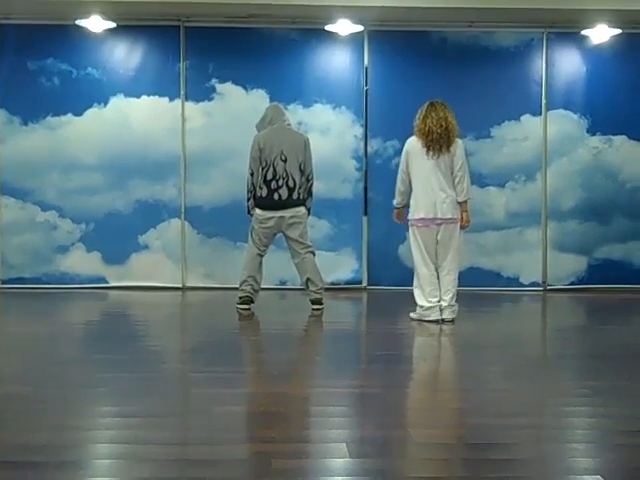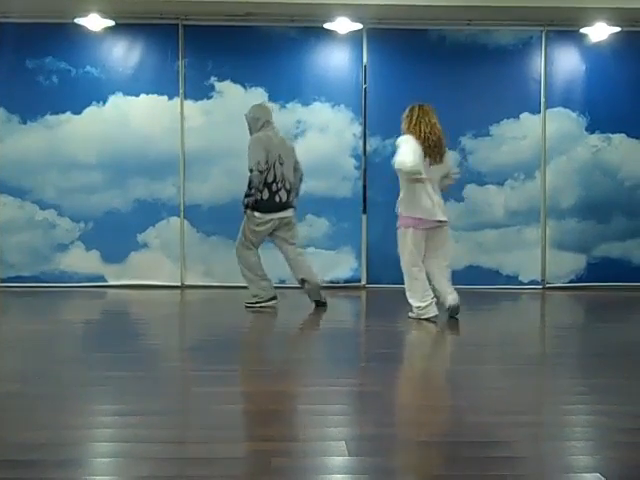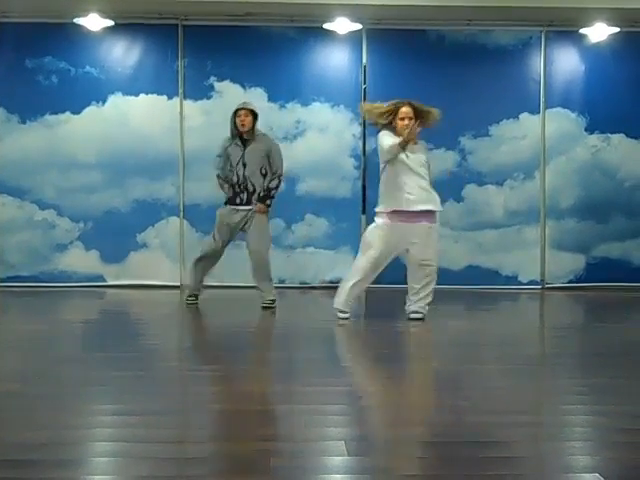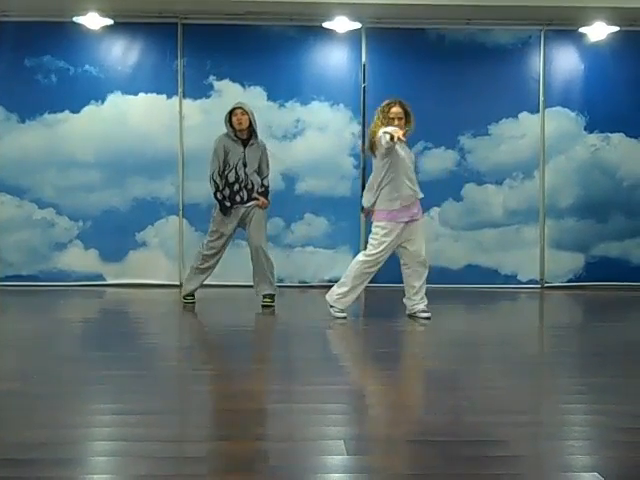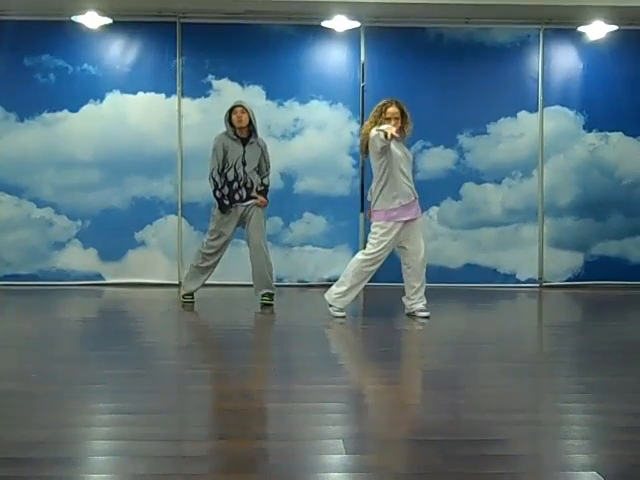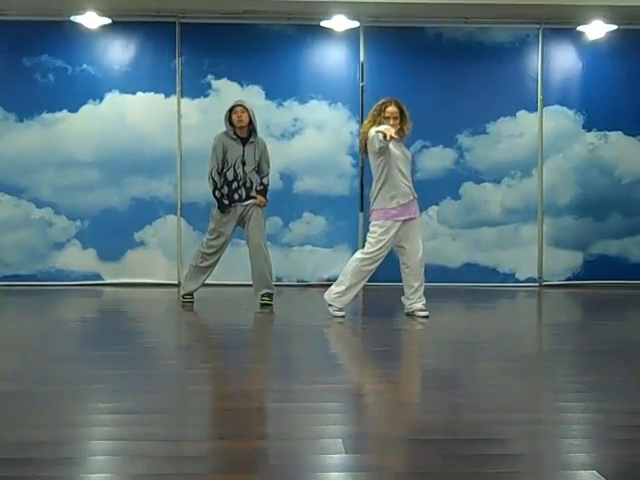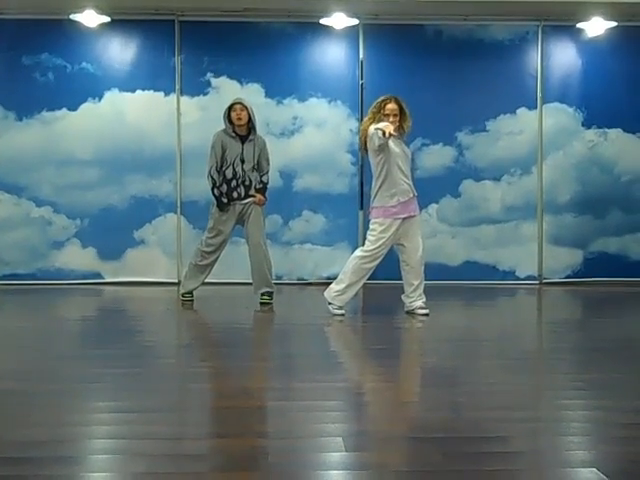
dt=0.3s
person 1, frame 1
left shoulder: (413, 144)
right shoulder: (454, 145)
left elbow: (404, 177)
right elbow: (461, 178)
left wrist: (400, 205)
right wrist: (464, 208)
left hip: (421, 212)
right hip: (449, 211)
left knee: (424, 262)
right knee: (449, 263)
left ankle: (429, 309)
right ankle: (446, 309)
person 1, frame 2
left shoulder: (407, 141)
right shoulder: (436, 147)
left elbow: (405, 163)
right elbow: (449, 176)
left hip: (414, 214)
right hip: (434, 212)
left knee: (412, 263)
right knee: (436, 262)
left ankle: (424, 308)
right ankle: (450, 300)
person 1, frame 3
left shoulder: (421, 146)
right shoulder: (386, 137)
right elbow: (388, 148)
right wrist: (401, 140)
left hip: (423, 212)
right hip: (393, 212)
left knee: (425, 262)
right knee: (370, 258)
left ankle: (417, 305)
right ankle: (343, 301)
person 1, frame 4
left shoulder: (400, 142)
right shoulder: (384, 140)
right elbow: (384, 135)
left wrist: (369, 202)
right wrist: (392, 132)
left hip: (412, 209)
right hip: (389, 213)
left knee: (417, 259)
right knee: (371, 258)
left ankle: (416, 304)
right ankle: (337, 299)
person 1, frame 5
left shoulder: (398, 142)
right shoulder: (378, 139)
right elbow: (378, 134)
left wrist: (373, 202)
right wrist: (385, 130)
left hip: (410, 208)
right hip: (388, 212)
left knee: (416, 259)
right knee: (370, 256)
left ankle: (415, 303)
right ankle: (336, 298)
person 1, frame 6
left shoulder: (398, 142)
right shoulder: (376, 139)
right elbow: (377, 136)
right wrist: (384, 130)
left hip: (409, 207)
right hip: (387, 212)
left knee: (414, 258)
right knee: (368, 256)
left ankle: (414, 303)
right ankle: (335, 298)
person 1, frame 7
left shoulder: (398, 139)
right shoulder: (376, 137)
right elbow: (376, 133)
right wrist: (383, 128)
left hip: (409, 205)
right hip: (386, 209)
left knee: (414, 256)
right knee: (368, 254)
left ankle: (414, 301)
right ankle: (335, 296)
person 2, frame 1
left shoulder: (261, 138)
right shoulder: (302, 139)
left elbow: (253, 175)
right elbow: (308, 175)
left wrist: (251, 204)
right wrist: (307, 204)
left hip: (266, 208)
right hip: (294, 208)
left knee: (255, 251)
right knee: (304, 252)
left ankle: (246, 296)
right ankle: (317, 297)
person 2, frame 2
left shoulder: (258, 140)
right shoulder: (284, 142)
left elbow: (257, 172)
right elbow: (298, 174)
left wrist: (248, 201)
left hip: (263, 209)
right hip: (285, 209)
left knee: (245, 249)
right knee: (291, 251)
left ankle: (264, 294)
right ankle: (315, 292)
person 2, frame 3
left shoulder: (267, 143)
right shoulder: (229, 144)
left elbow: (277, 174)
right elbow: (221, 172)
left wrist: (266, 201)
right wrist: (228, 190)
left hip: (257, 207)
right hip: (232, 206)
left knee: (257, 250)
right knee: (213, 248)
left ankle: (268, 294)
right ankle: (194, 289)
person 2, frame 4
left shoulder: (259, 145)
right shoulder: (223, 142)
left elbow: (264, 174)
right elbow: (215, 174)
left wrist: (264, 195)
right wrist: (223, 202)
left hip: (254, 204)
right hip: (228, 205)
left knee: (259, 246)
right knee: (211, 248)
left ankle: (267, 291)
right ankle: (189, 288)
person 2, frame 5
left shoulder: (259, 144)
right shoulder: (222, 140)
left elbow: (265, 172)
right elbow: (215, 172)
left wrist: (263, 194)
right wrist: (221, 200)
left hip: (253, 203)
right hip: (228, 203)
left knee: (259, 246)
right knee: (212, 246)
left ankle: (266, 291)
right ankle: (189, 287)
person 2, frame 6
left shoulder: (259, 143)
right shoulder: (222, 140)
left elbow: (265, 172)
right elbow: (214, 172)
left wrist: (263, 194)
right wrist: (220, 200)
left hip: (252, 203)
right hip: (227, 203)
left knee: (258, 246)
right knee: (211, 246)
left ankle: (266, 290)
right ankle: (188, 287)
person 2, frame 7
left shoulder: (258, 141)
right shoulder: (221, 138)
left elbow: (264, 170)
right elbow: (213, 169)
left wrist: (262, 192)
right wrist: (219, 198)
left hip: (251, 201)
right hip: (226, 201)
left knee: (258, 244)
right knee: (211, 244)
left ankle: (265, 289)
right ankle: (188, 286)
